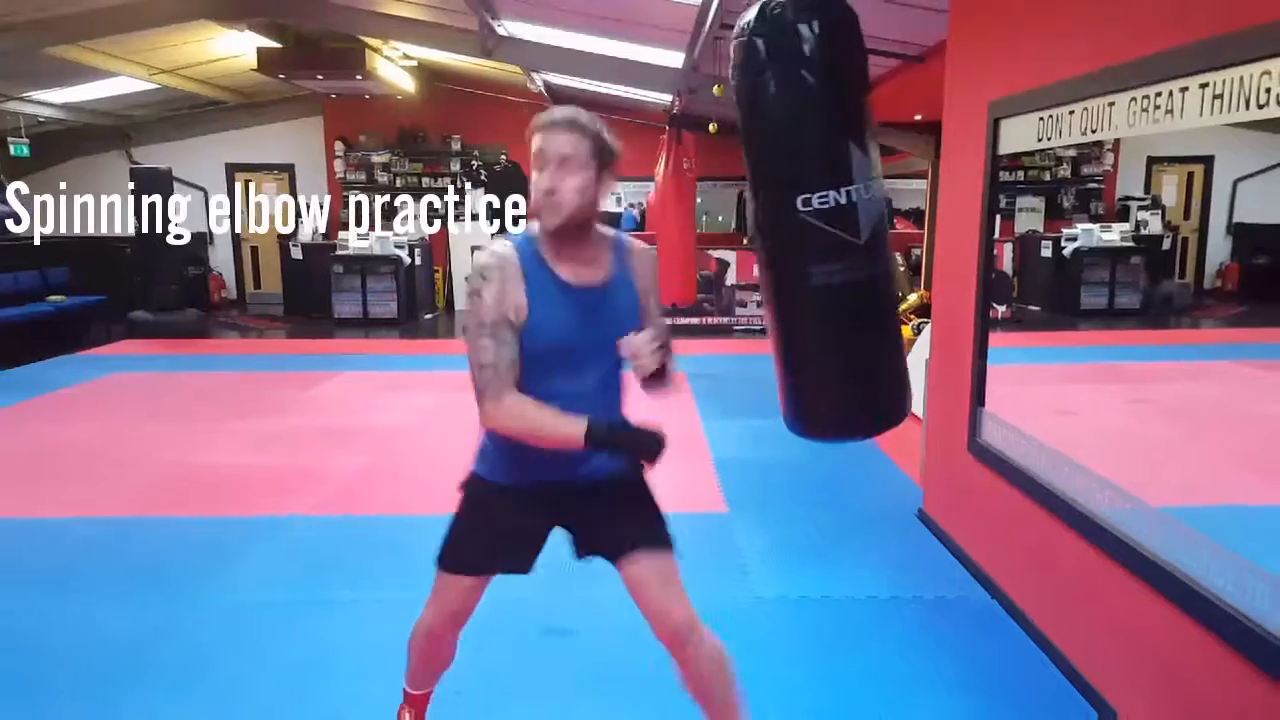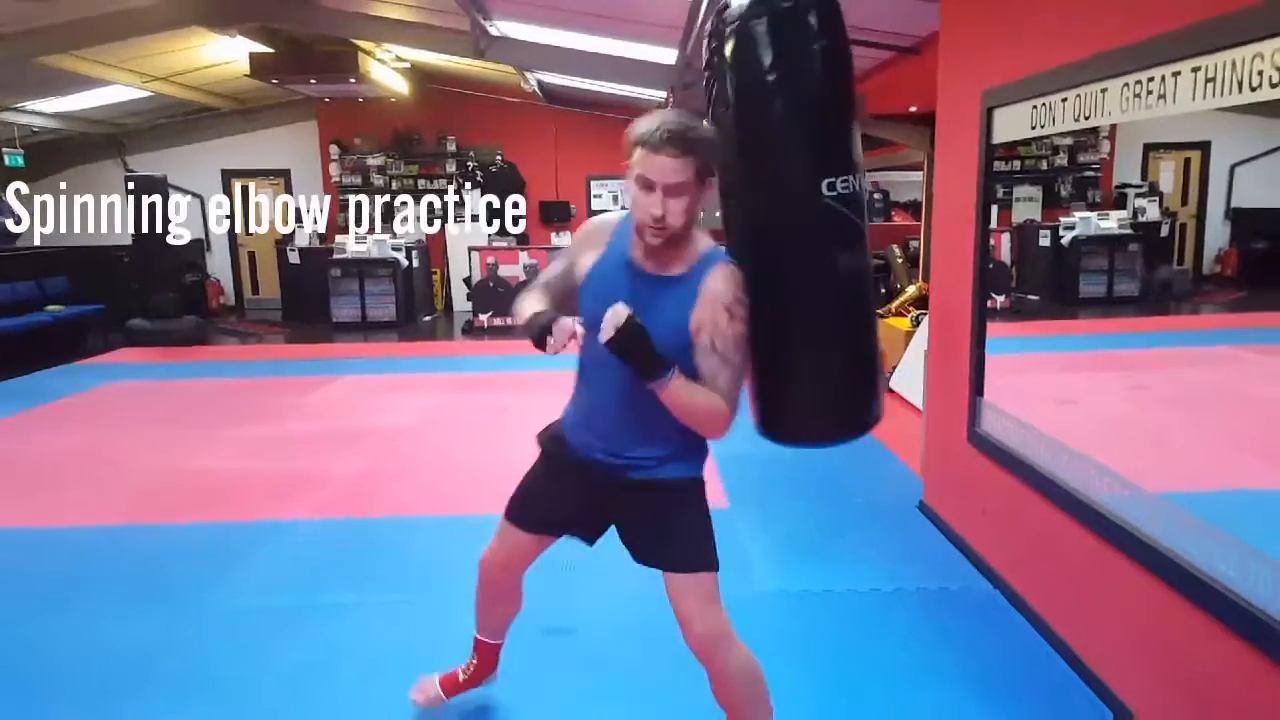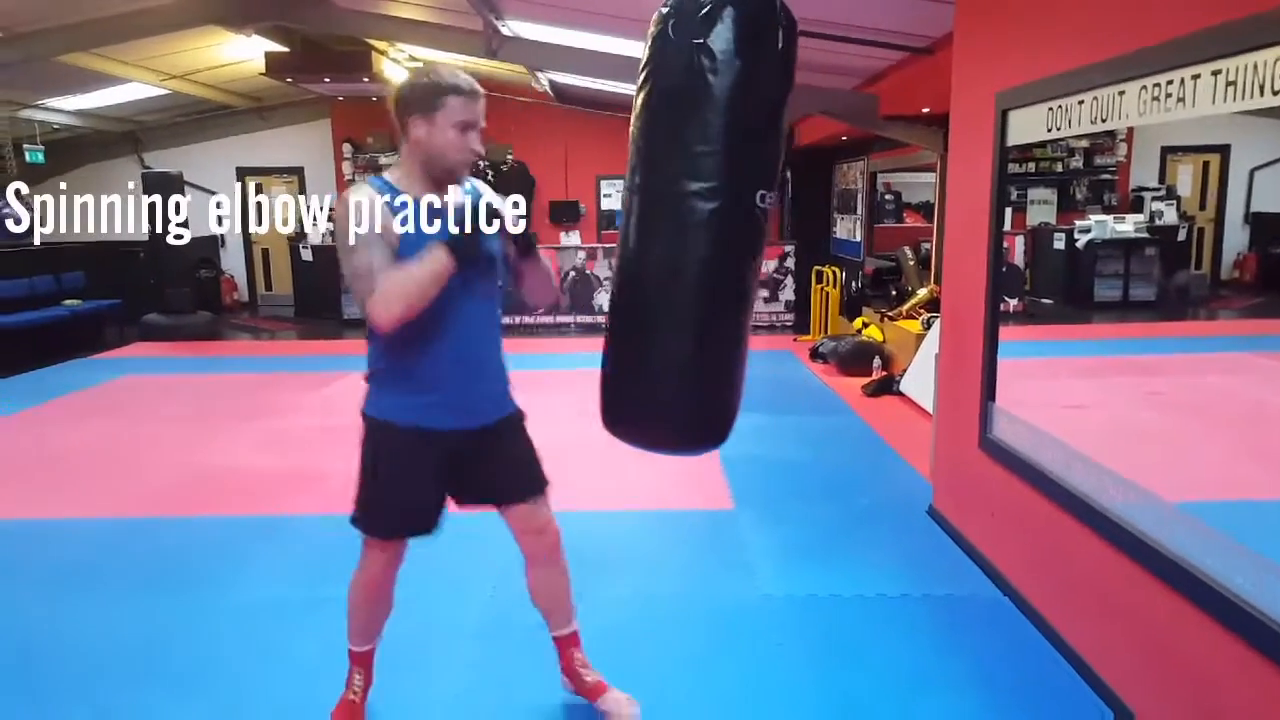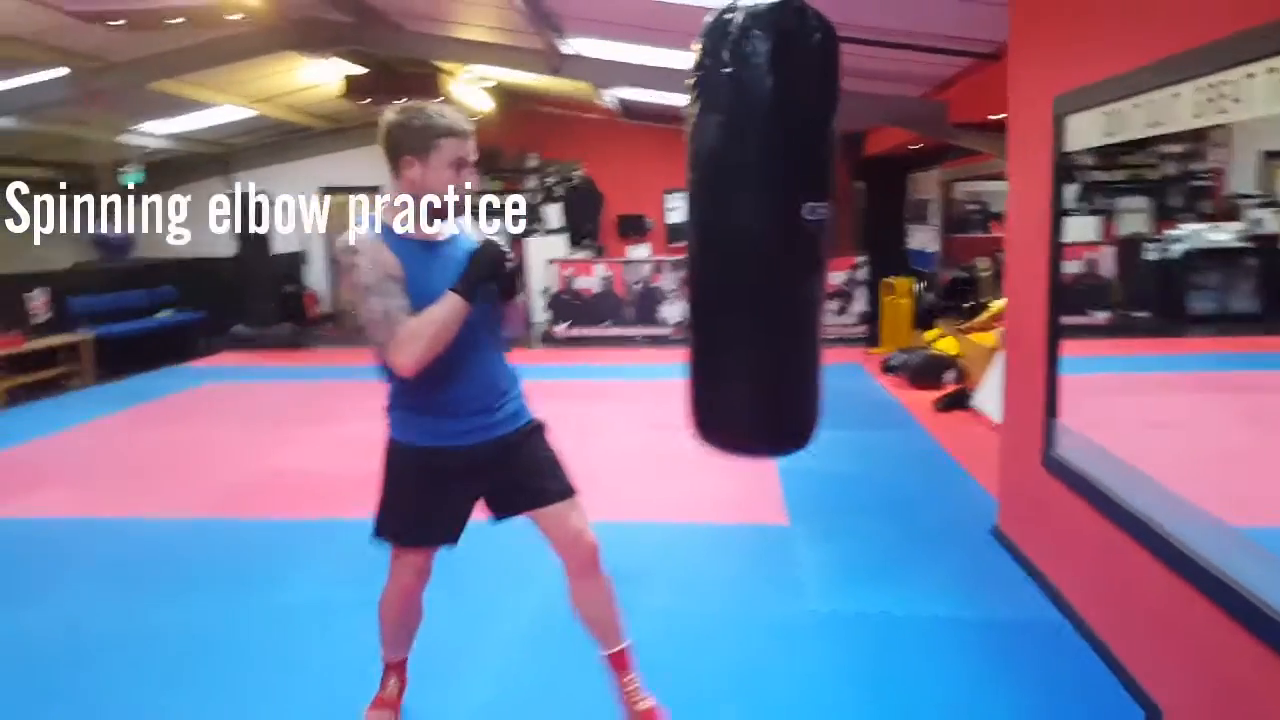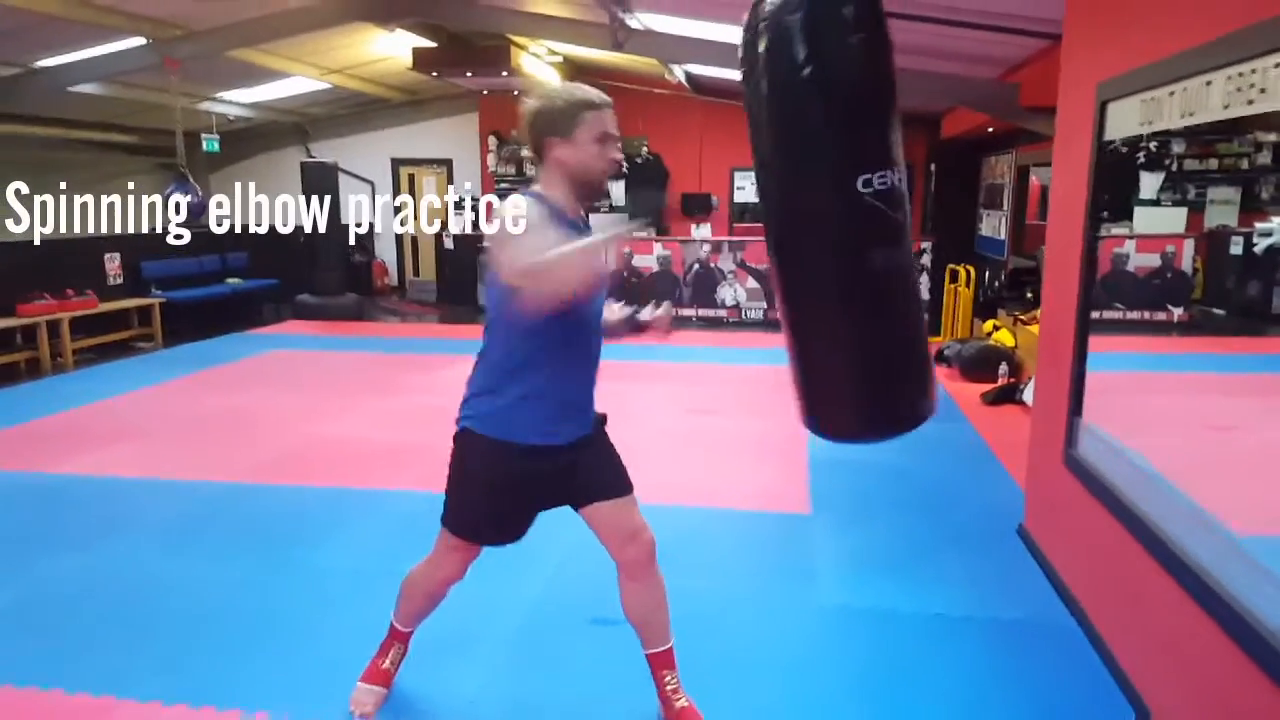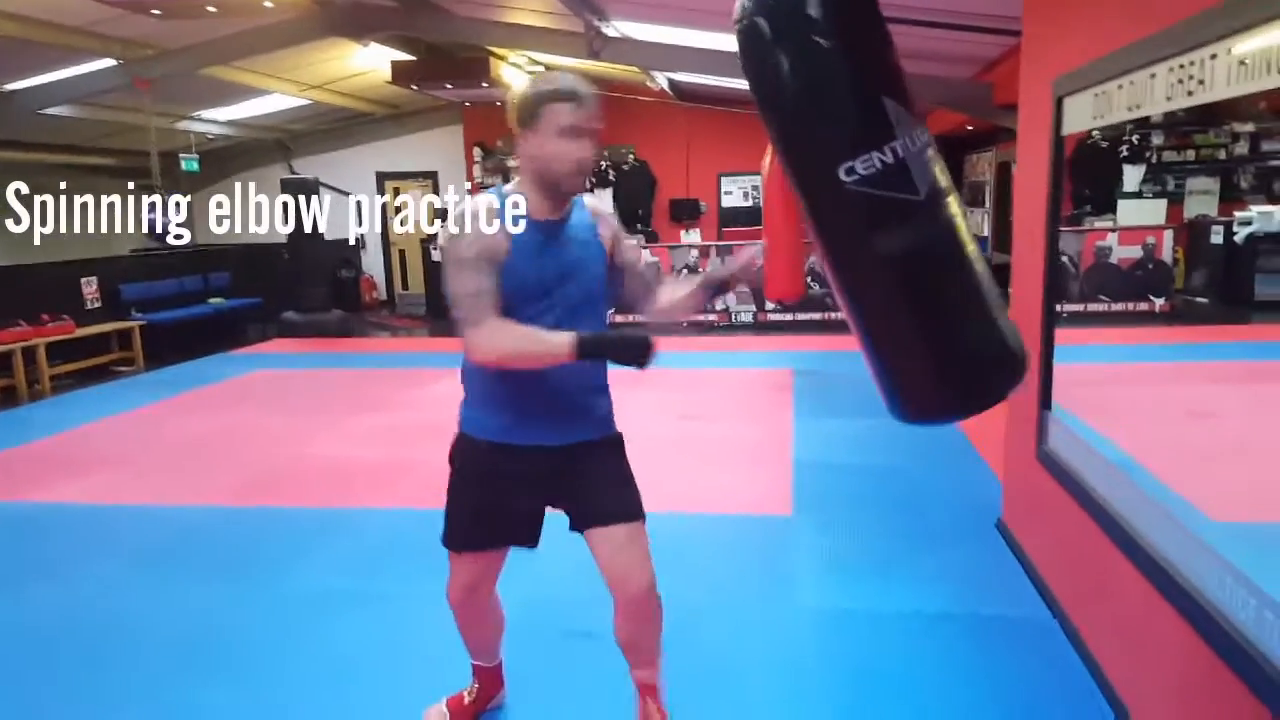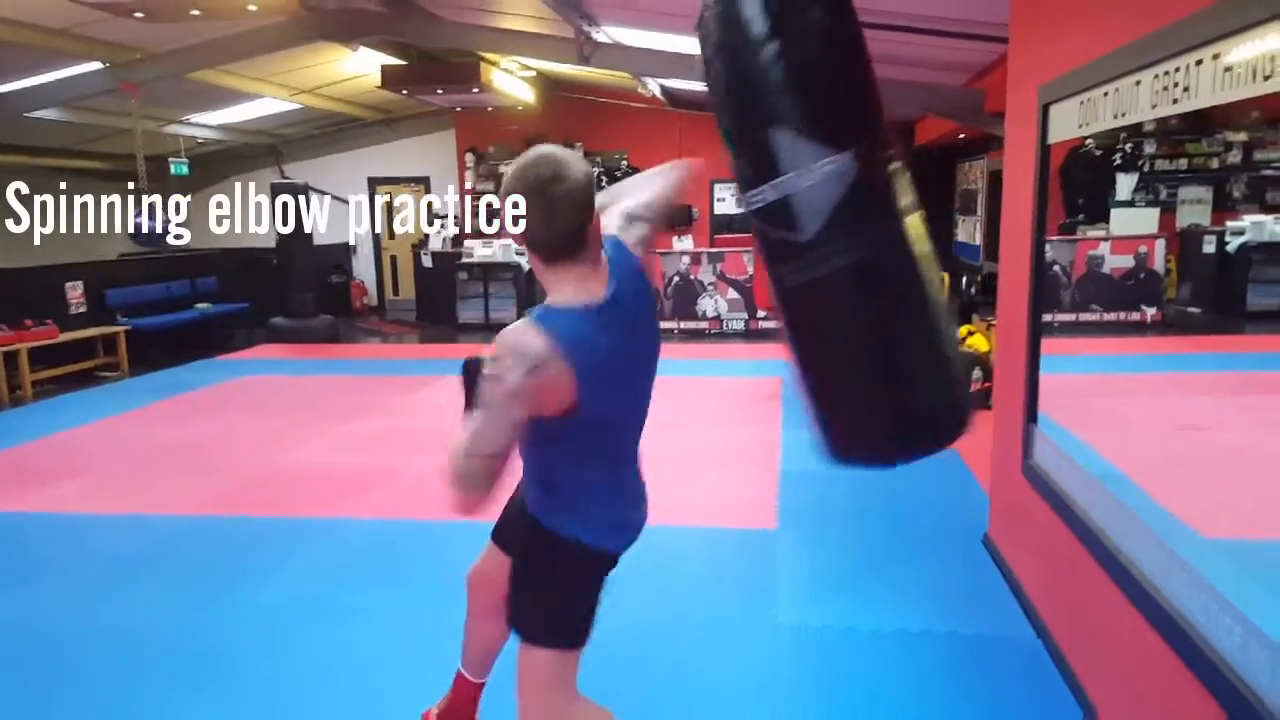
dt=0.7s
person 1, frame 1
left shoulder: (629, 258)
right shoulder: (502, 269)
left elbow: (658, 357)
right elbow: (498, 405)
left wrist: (653, 355)
right wrist: (596, 433)
left hip: (605, 475)
right hip: (514, 475)
left knee: (677, 621)
right knee: (445, 611)
person 1, frame 2
left shoulder: (717, 285)
right shoulder: (602, 234)
left elbow: (717, 420)
right elbow: (536, 297)
left wrist: (652, 365)
right wrist: (541, 320)
left hip: (664, 477)
right hip: (578, 450)
left knee: (707, 630)
right knee: (499, 565)
right ankle: (482, 663)
person 1, frame 3
left shoulder: (477, 196)
right shoulder: (368, 206)
left elbow: (543, 296)
right elbow: (384, 308)
left wrist: (526, 249)
right wrist: (457, 242)
left hip: (488, 414)
right hip: (403, 422)
left knee: (542, 537)
right knee: (380, 557)
person 1, frame 4
left shoulder: (468, 230)
right shoulder: (370, 249)
right elbow: (405, 355)
left wrist: (505, 286)
right wrist: (468, 284)
left hip: (508, 426)
right hip: (426, 444)
left knee: (581, 547)
right knee: (409, 573)
person 1, frame 5
left shoulder: (577, 219)
right shoulder: (526, 220)
right elbow: (535, 292)
left wrist: (629, 320)
right wrist: (610, 244)
left hip: (574, 427)
right hip: (501, 435)
left knee: (636, 548)
right knee: (450, 560)
right ankle: (391, 652)
person 1, frame 6
left shoulder: (598, 222)
right shoulder: (481, 224)
left elbow: (655, 304)
right elbow: (481, 339)
left wrist: (706, 285)
right wrist: (589, 344)
left hip: (586, 436)
right hip: (496, 440)
left knee: (636, 585)
right knee: (467, 585)
person 1, frame 7
left shoulder: (527, 351)
right shoulder: (627, 246)
left elbow: (469, 490)
right elbow: (666, 178)
left wrist: (485, 400)
left hip: (576, 519)
right hip: (579, 494)
right knee: (486, 584)
